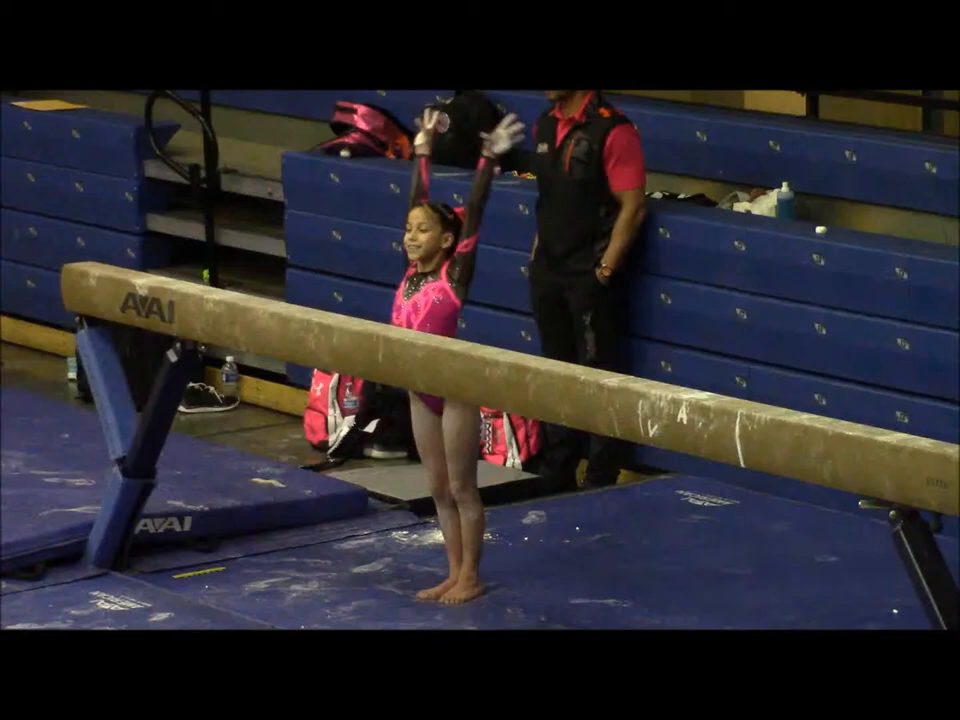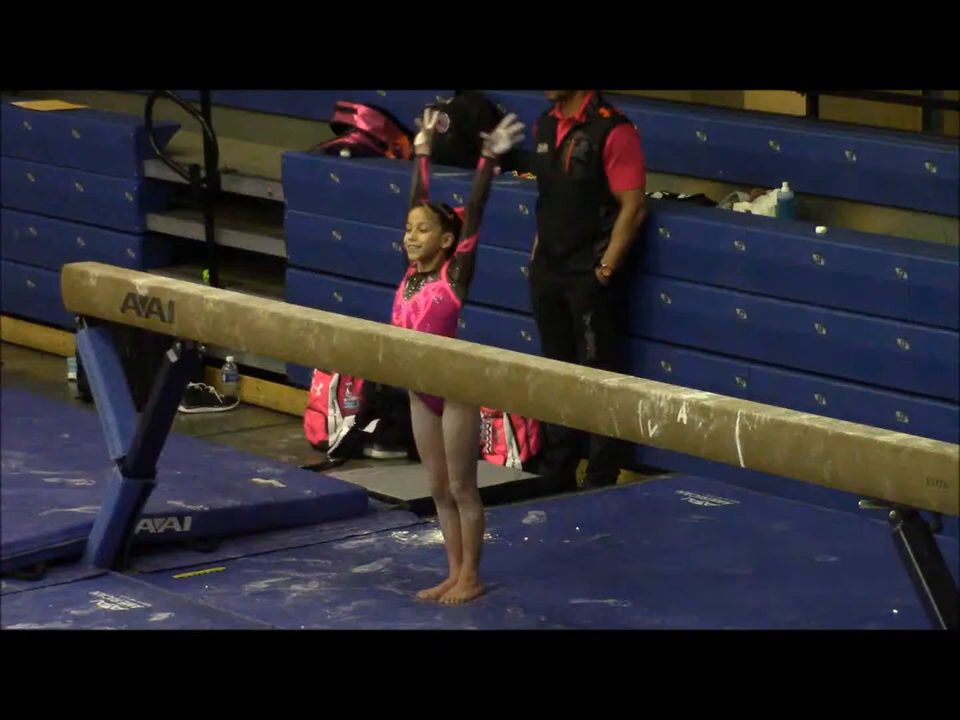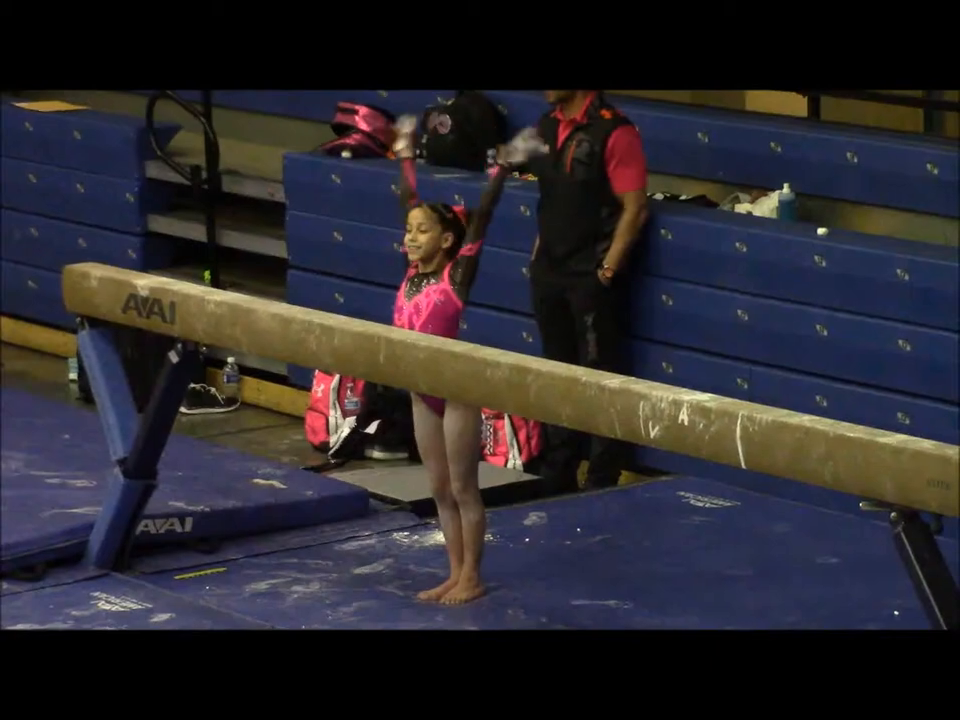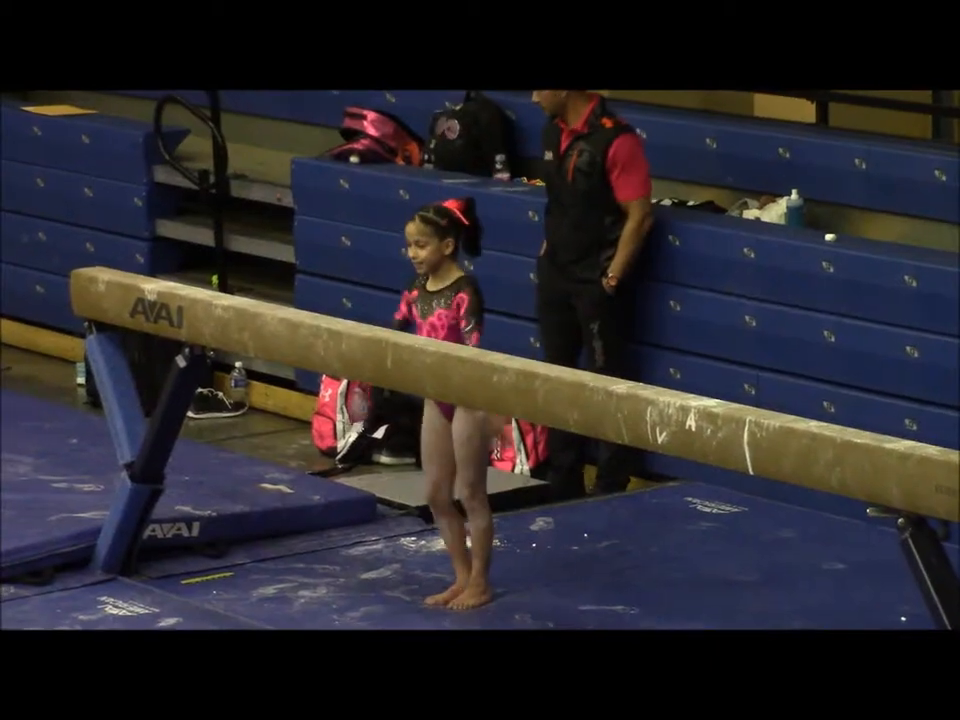
dt=0.3s
person 1, frame 1
left shoulder: (455, 274)
right shoulder: (411, 273)
left elbow: (474, 213)
right elbow: (419, 203)
left wrist: (488, 159)
right wrist: (422, 151)
right hip: (420, 391)
left knee: (462, 488)
right knee: (438, 488)
left ankle: (470, 577)
right ankle: (453, 574)
person 1, frame 2
left shoulder: (454, 275)
right shoulder: (412, 272)
left elbow: (474, 213)
right elbow: (419, 202)
left wrist: (487, 159)
right wrist: (422, 151)
right hip: (420, 391)
left knee: (462, 488)
right knee: (439, 489)
left ankle: (471, 577)
right ankle: (454, 573)
person 1, frame 3
left shoulder: (454, 273)
right shoulder: (412, 273)
left elbow: (480, 223)
right elbow: (411, 200)
left wrist: (499, 169)
right wrist: (406, 155)
right hip: (422, 392)
left knee: (463, 489)
right knee: (441, 489)
left ankle: (470, 577)
right ankle: (456, 573)
person 1, frame 4
left shoulder: (464, 291)
right shoulder: (417, 291)
left elbow: (474, 347)
right hip: (435, 398)
left knee: (471, 493)
right knee: (435, 494)
left ankle: (480, 582)
right ankle: (462, 577)
person 2, frame 1
left shoulder: (612, 129)
right shoulder: (546, 124)
left elbow: (633, 208)
left wrist: (605, 269)
right wrist: (537, 253)
left hip: (590, 275)
right hip: (547, 269)
left ankle: (601, 480)
right ankle: (556, 473)
person 2, frame 2
left shoulder: (612, 129)
right shoulder: (546, 124)
left elbow: (633, 207)
left wrist: (605, 270)
right wrist: (537, 253)
left hip: (590, 275)
right hip: (547, 269)
left ankle: (601, 481)
right ankle: (556, 473)
person 2, frame 3
left shoulder: (613, 130)
right shoulder: (547, 125)
left elbow: (635, 208)
left wrist: (607, 270)
right wrist: (538, 253)
left hip: (591, 275)
right hip: (549, 270)
left ankle: (601, 482)
right ankle: (556, 476)
person 2, frame 4
left shoulder: (616, 139)
right shoulder: (553, 131)
left elbow: (640, 216)
left wrist: (612, 278)
right wrist: (547, 252)
left hip: (596, 281)
right hip: (555, 274)
left ankle: (610, 488)
right ankle: (562, 482)
